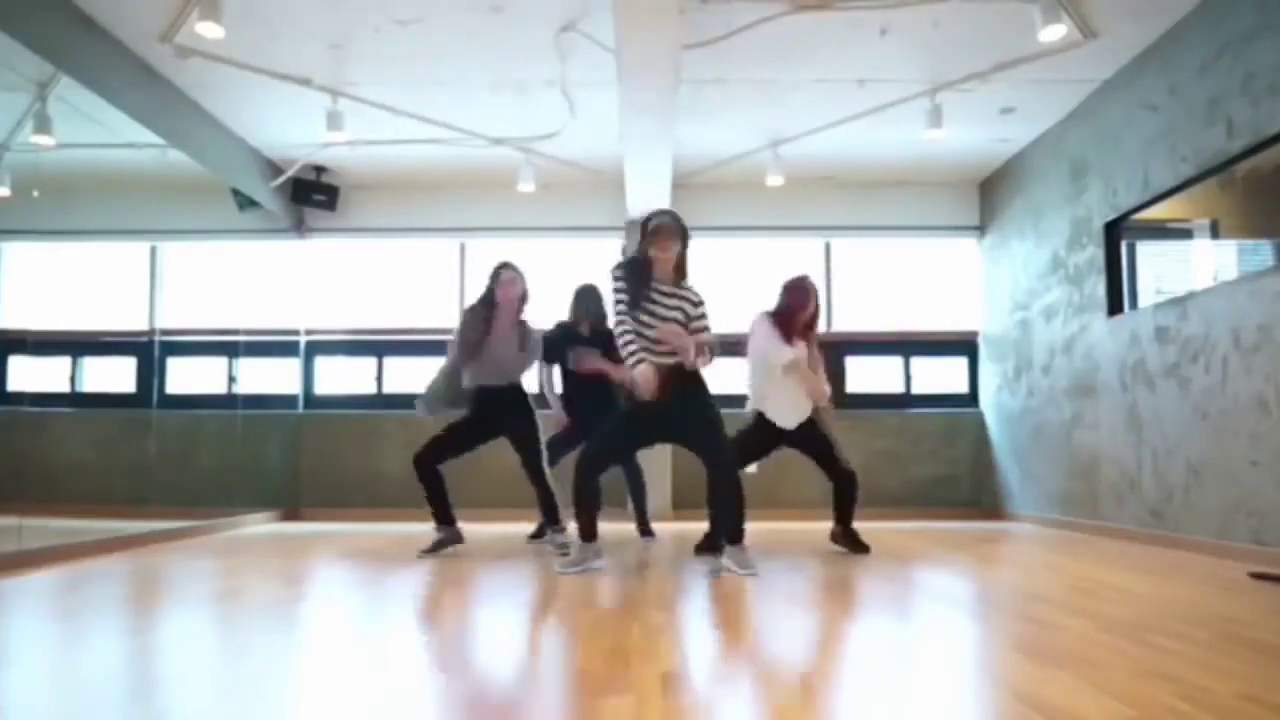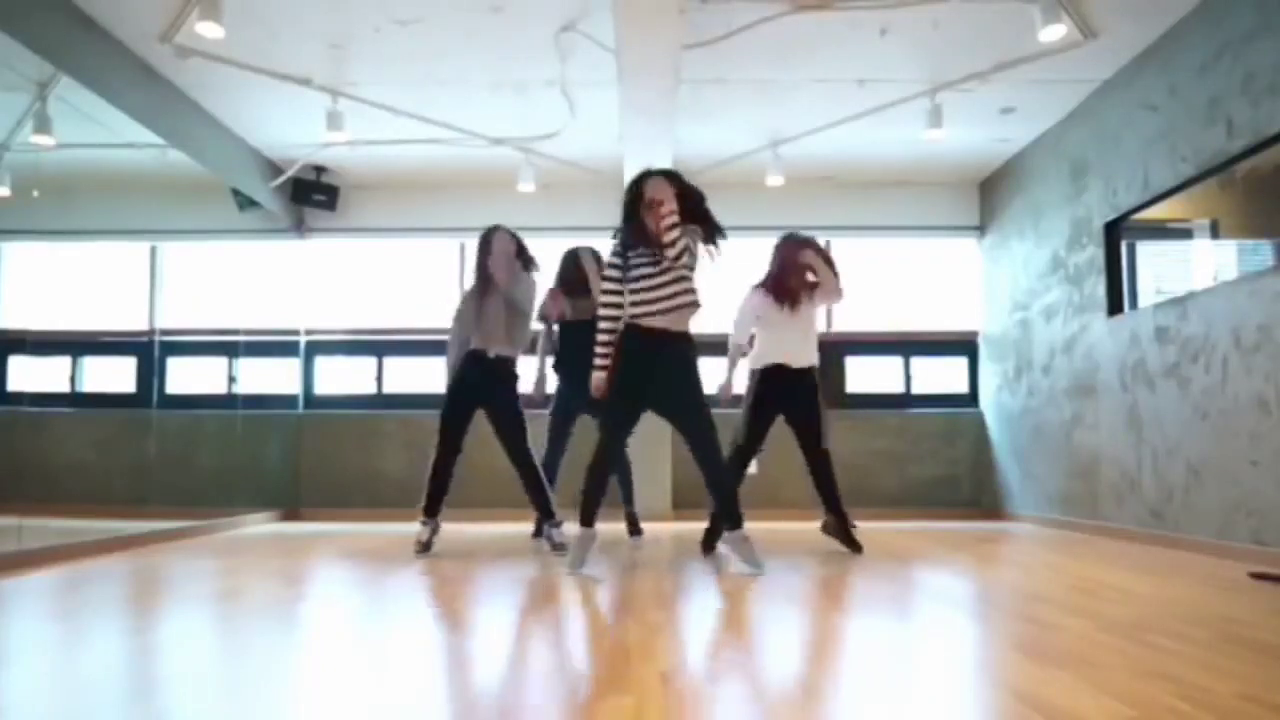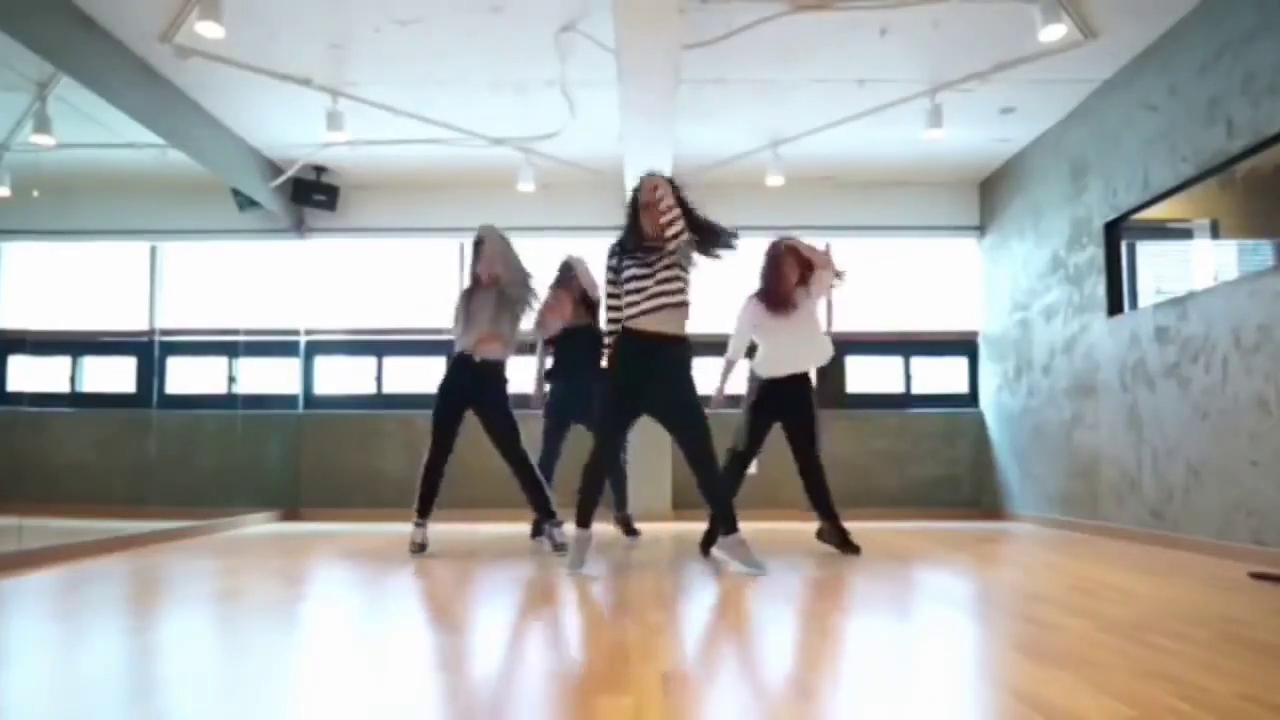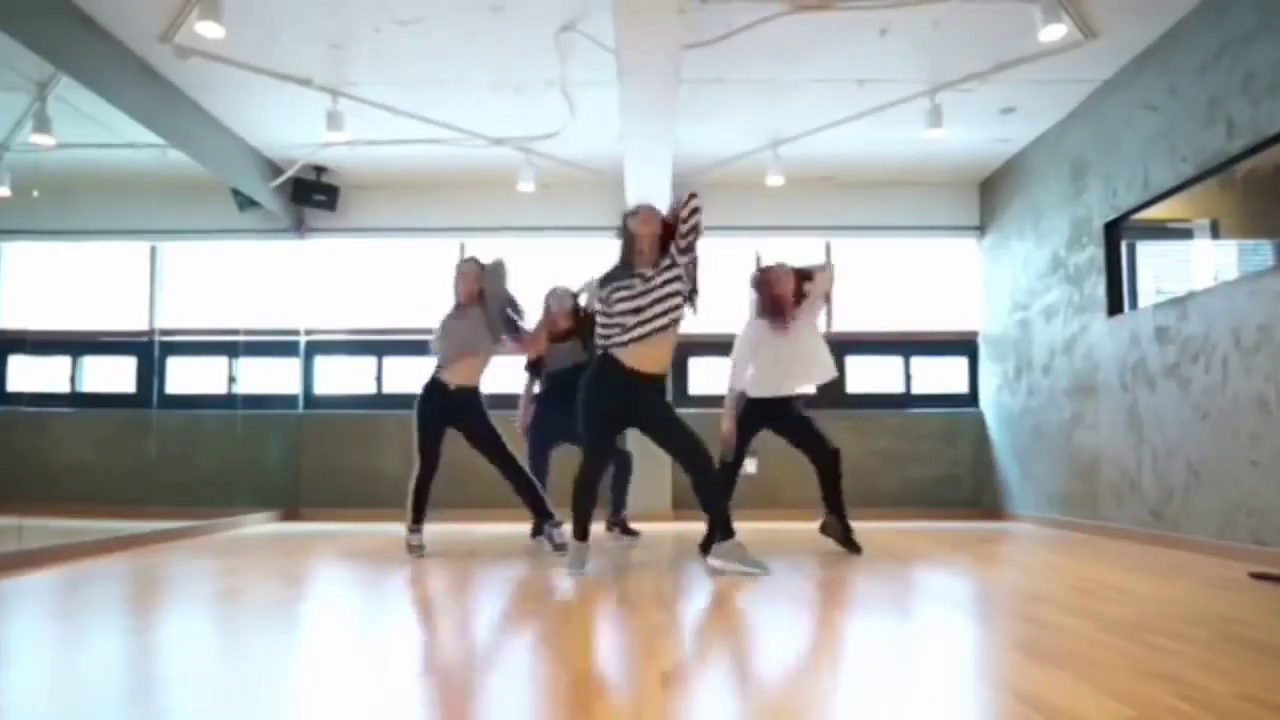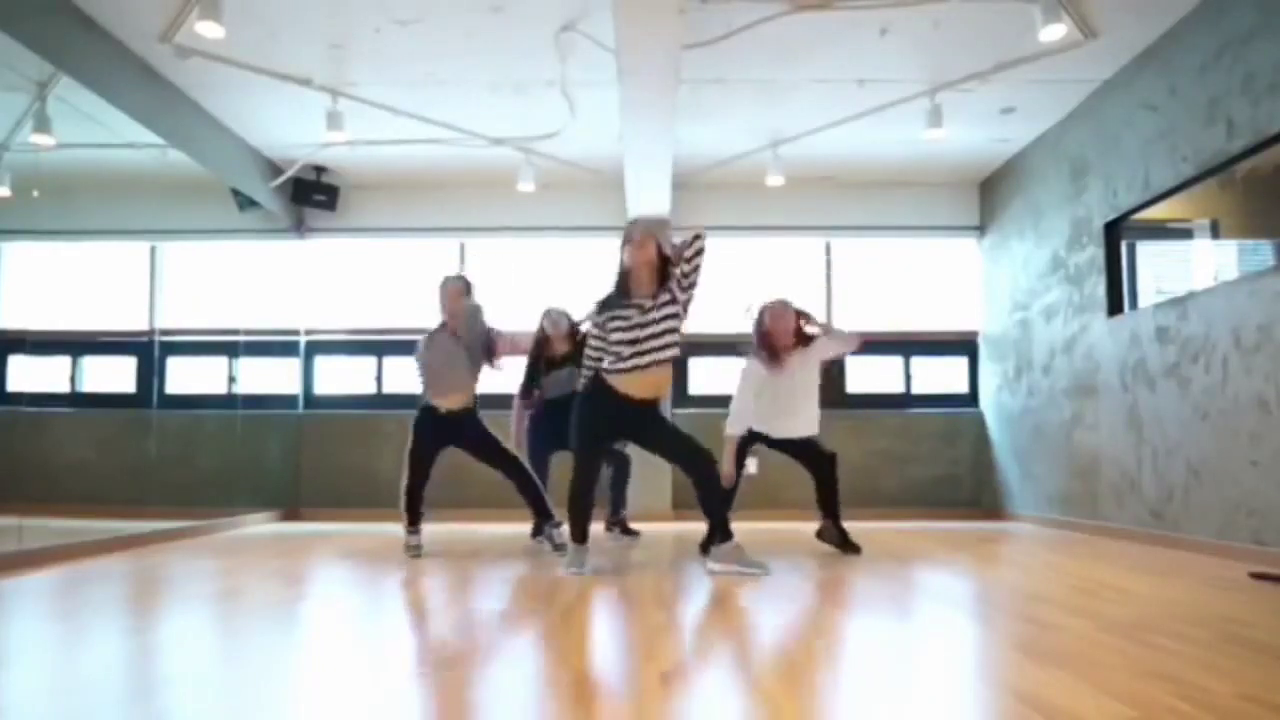
dt=0.2s
person 1, frame 1
left shoulder: (690, 297)
right shoulder: (628, 277)
left elbow: (705, 355)
right elbow: (622, 324)
left wrist: (687, 346)
right wrist: (639, 365)
left hip: (686, 394)
right hip: (643, 398)
left knee: (723, 465)
right knee: (587, 464)
left ankle: (734, 546)
right ankle: (588, 545)
person 1, frame 2
left shoulder: (690, 236)
right shoulder: (625, 247)
left elbow: (673, 253)
right elbow: (609, 308)
left wrist: (670, 206)
right wrist: (600, 364)
left hip: (676, 352)
right hip: (635, 349)
left knee: (707, 449)
right knee: (608, 448)
left ankle: (735, 534)
right ankle: (585, 534)
person 1, frame 3
left shoulder: (683, 242)
right shoulder: (621, 253)
left elbow: (672, 237)
right elbow: (612, 317)
left wrist: (664, 195)
right wrist: (612, 363)
left hip: (672, 359)
right hip: (631, 355)
left knee: (701, 454)
right knee: (604, 450)
left ankle: (729, 539)
right ankle: (580, 537)
person 1, frame 4
left shoulder: (677, 262)
right shoulder: (610, 283)
left elbow: (692, 207)
right elbow: (604, 338)
left wrist: (667, 215)
left hip: (651, 392)
right hip: (608, 384)
left knee: (700, 462)
right knee: (593, 466)
left ankle: (724, 544)
right ankle: (579, 544)
person 1, frame 5
left shoulder: (676, 293)
right shoulder: (607, 309)
left elbow: (696, 244)
right elbow: (590, 361)
left wrist: (668, 250)
left hip: (646, 412)
right hip: (601, 404)
left knee: (704, 466)
right knee: (584, 475)
left ankle: (722, 549)
right ankle: (578, 549)
person 2, frame 1
left shoulder: (526, 331)
right shoulder: (475, 319)
left elbow: (521, 363)
right elbow: (458, 361)
left hip: (513, 403)
right hip: (481, 406)
left knee: (534, 465)
right knee: (425, 460)
left ankle: (556, 529)
right ankle: (447, 528)
person 2, frame 2
left shoulder: (522, 285)
right shoulder: (474, 294)
left elbow: (520, 299)
right elbow: (458, 339)
left wrist: (508, 264)
left hip: (501, 375)
right hip: (470, 371)
left knee: (520, 454)
right knee: (447, 450)
left ankle: (551, 524)
right ankle: (429, 521)
person 2, frame 3
left shoulder: (511, 291)
right shoulder: (467, 297)
left elbow: (513, 270)
left wrist: (493, 238)
left hip: (490, 379)
right hip: (459, 374)
left knee: (515, 455)
right knee: (438, 452)
left ankle: (551, 523)
right ankle: (420, 524)
person 2, frame 4
left shoulder: (490, 313)
right shoulder: (450, 318)
left elbow: (496, 271)
left hip: (467, 401)
right hip: (434, 397)
left knee: (508, 465)
right knee: (427, 467)
left ankle: (549, 524)
right ankle: (415, 530)
person 2, frame 5
left shoulder: (474, 332)
right shoulder: (431, 338)
left hip: (464, 420)
right hip: (430, 420)
left knee: (513, 467)
right knee: (416, 476)
left ankle: (548, 524)
right ankle: (413, 532)
person 3, frame 1
left shoulder: (807, 339)
right shoulder: (765, 326)
left elbow: (820, 390)
right elbow: (779, 359)
left hip: (803, 419)
right hip: (767, 418)
left knee: (845, 475)
left ankle: (843, 529)
right ankle: (717, 532)
person 3, frame 2
left shoulder: (811, 295)
right shoulder: (761, 294)
left elbow: (835, 292)
right elbow: (739, 336)
left wrist: (815, 258)
right wrist: (728, 377)
left hip: (802, 379)
right hip: (768, 377)
left knee: (817, 452)
right knee: (743, 451)
left ankle: (836, 520)
right ankle: (718, 523)
person 3, frame 3
left shoulder: (808, 294)
right shoulder: (757, 304)
left elbow: (828, 268)
right elbow: (736, 347)
left wrist: (799, 246)
right wrist: (721, 385)
left hip: (799, 386)
right hip: (767, 386)
left knee: (808, 458)
right knee: (740, 456)
left ankle: (830, 526)
right ankle: (716, 527)
person 3, frame 4
left shoulder: (806, 309)
right shoulder: (756, 326)
left elbow: (825, 273)
right elbow: (736, 372)
left wrist: (799, 275)
right wrist: (727, 417)
left hip: (786, 404)
right hip: (753, 404)
left knee: (828, 455)
right knee: (729, 459)
left ankle: (835, 522)
person 3, frame 5
left shoulder: (812, 349)
right shoulder: (757, 363)
left elbow: (852, 343)
right elbow: (738, 411)
left wrist: (820, 327)
right wrist: (727, 459)
left hip: (788, 429)
right hip: (751, 425)
left knee: (826, 462)
right knee: (729, 472)
left ankle: (831, 525)
person 4, frame 1
left shoulder: (608, 335)
right shoulder: (561, 332)
right elbow: (546, 371)
right wrist: (555, 404)
left hip: (607, 414)
right hip: (576, 415)
left knee: (629, 463)
left ankle: (643, 521)
person 4, frame 2
left shoulder: (598, 298)
right shoulder: (558, 295)
left elbow: (602, 296)
right elbow: (546, 331)
left wrist: (587, 260)
right wrist: (540, 373)
right hip: (570, 384)
right knee: (554, 451)
left ankle: (630, 513)
person 4, frame 3
left shoulder: (589, 304)
right shoulder: (551, 309)
left elbow: (593, 291)
right elbow: (543, 347)
left wrist: (579, 265)
right wrist: (539, 385)
left hip: (593, 391)
right hip: (562, 392)
right knee: (548, 456)
left ankle: (622, 515)
right ankle: (542, 519)
person 4, frame 4
left shoulder: (585, 328)
right shoulder: (543, 338)
right elbow: (532, 377)
right wrist: (523, 416)
left hip: (581, 416)
right hip: (548, 418)
left knee: (622, 460)
right knee: (537, 470)
left ankle: (617, 518)
right ankle: (541, 522)
person 4, frame 5
left shoulder: (581, 349)
right shoulder: (538, 358)
right elbow: (522, 399)
right wrist: (518, 438)
right hip: (544, 430)
left knee: (621, 460)
right knee: (537, 474)
left ankle: (616, 519)
right ankle: (541, 522)
